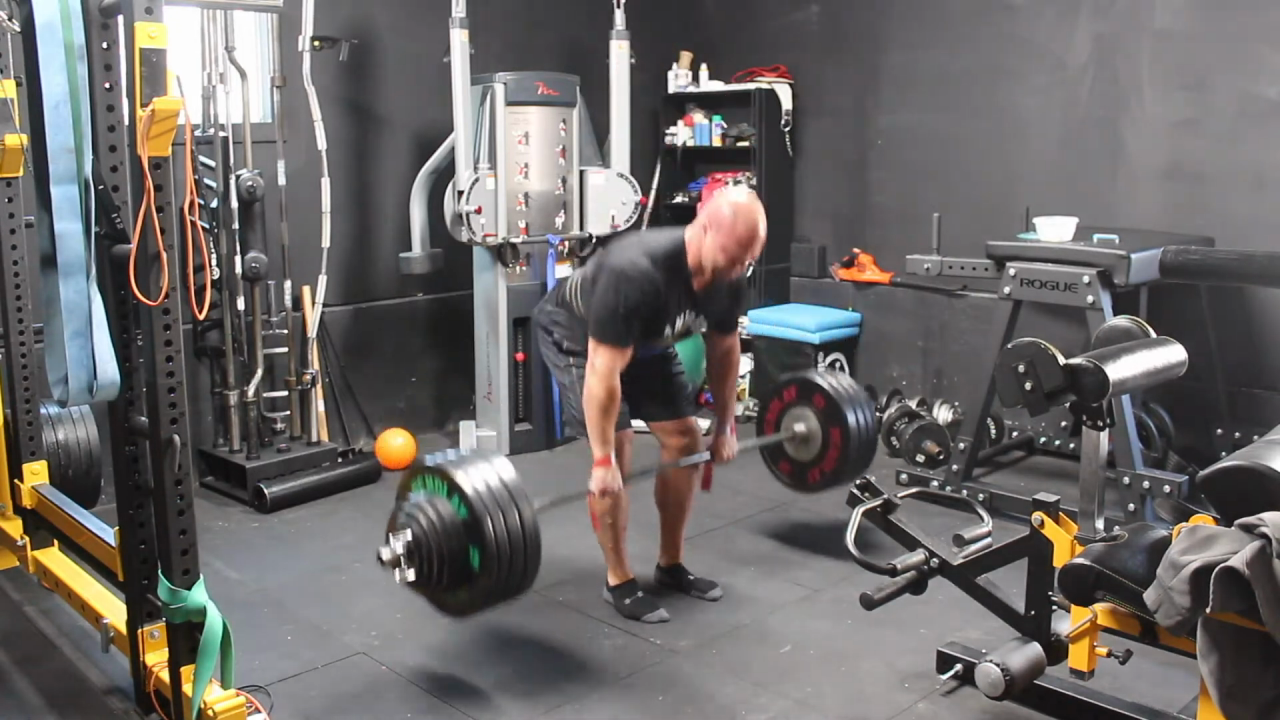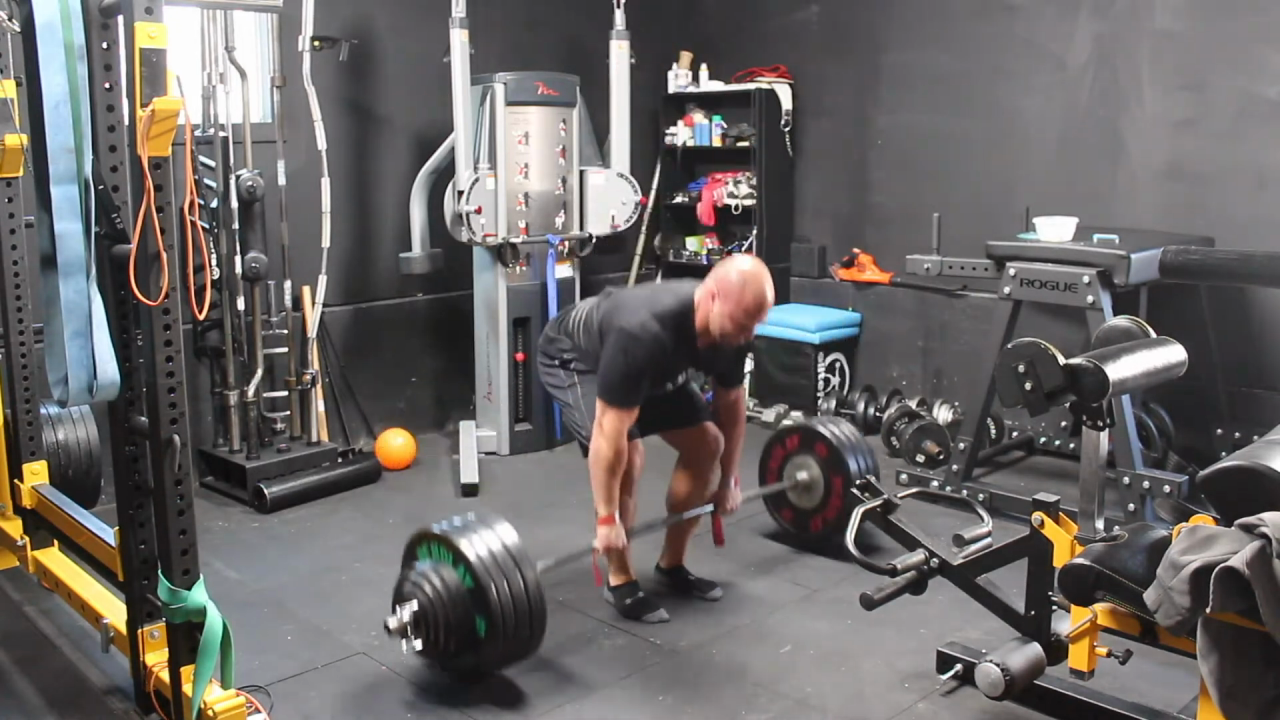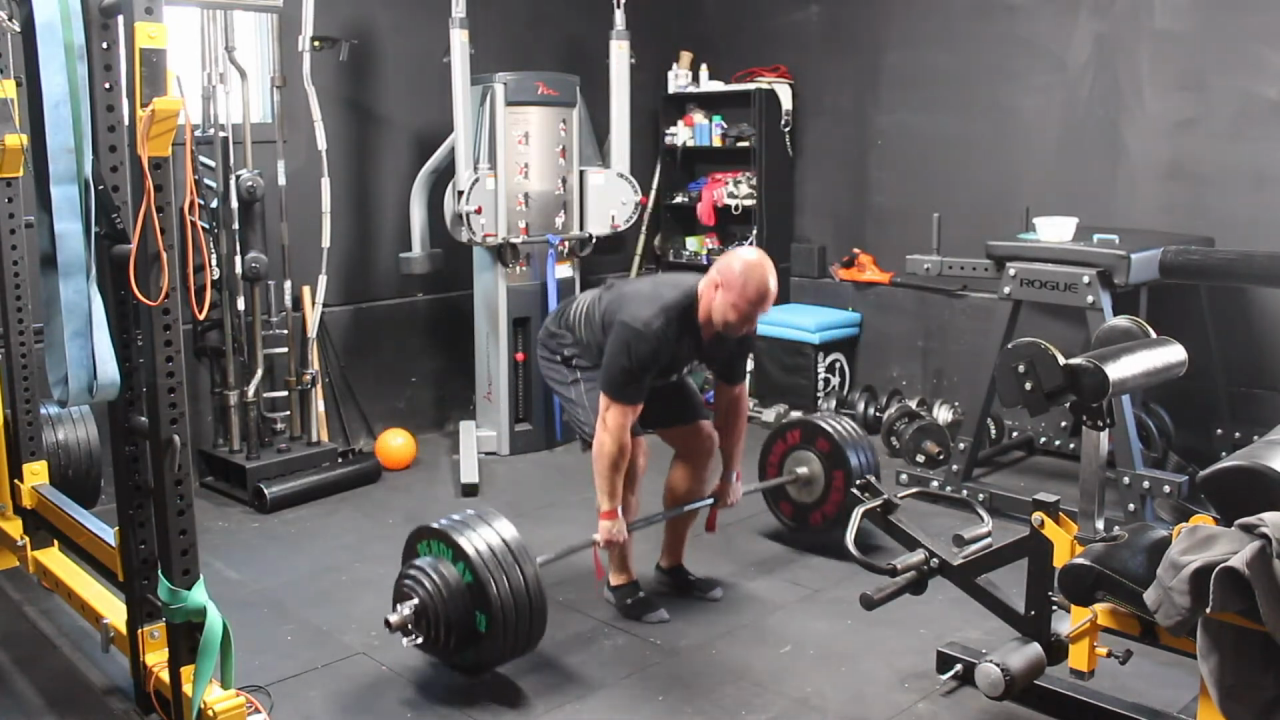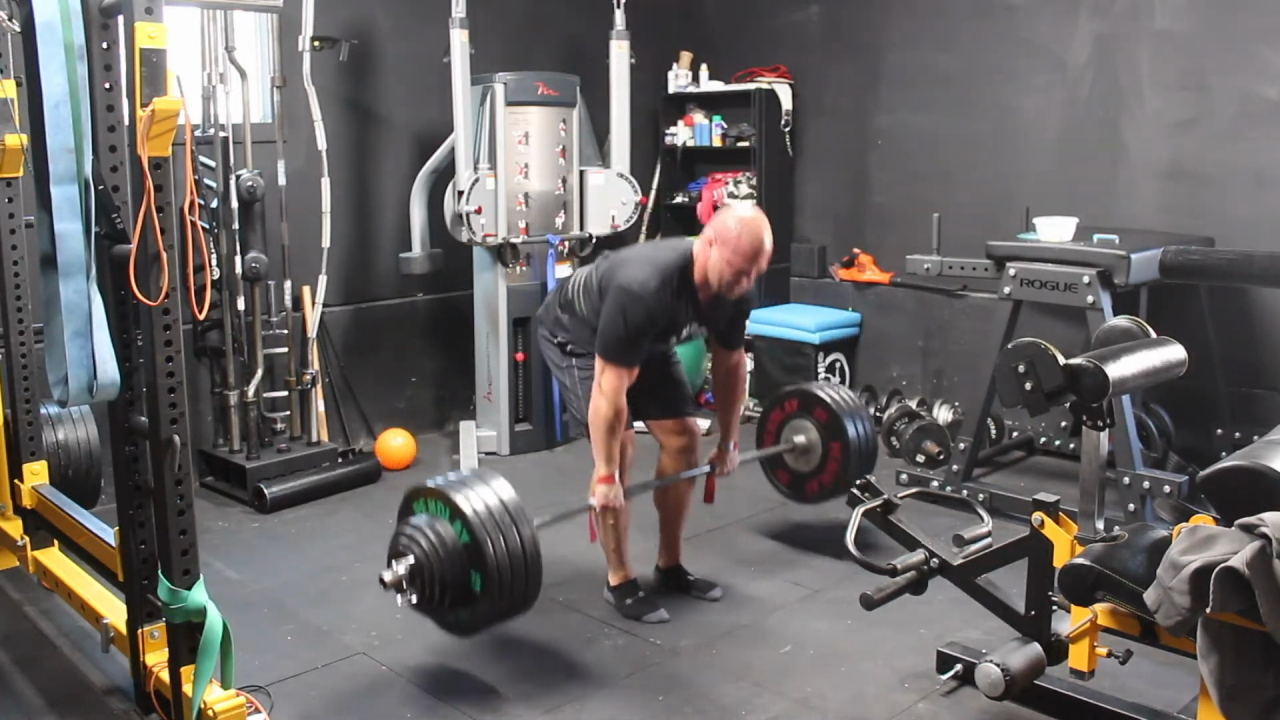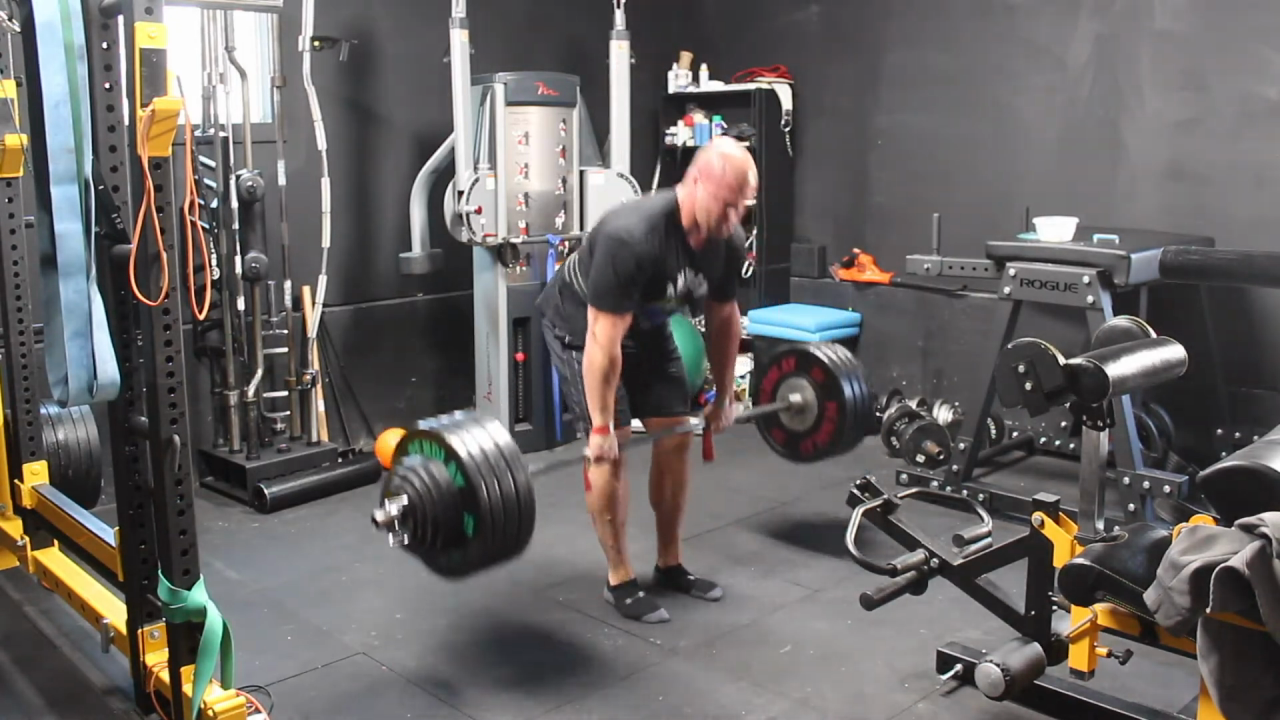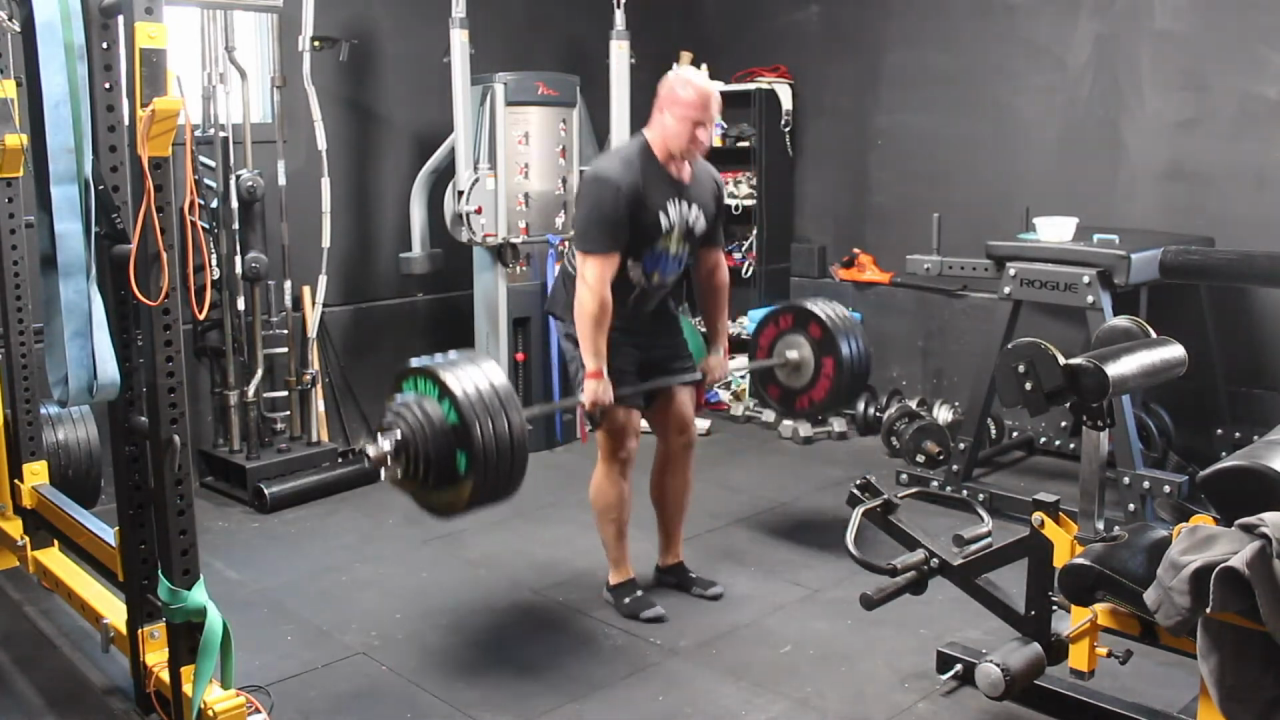
dt=0.2s
person 1, frame 1
left shoulder: (729, 278)
right shoulder: (635, 272)
left elbow: (723, 351)
right elbow: (606, 371)
left wrist: (725, 426)
right wrist: (603, 461)
left hip: (646, 341)
right hip: (575, 335)
left knee: (686, 436)
right knee: (616, 449)
left ankle: (670, 564)
right ankle: (619, 580)
person 1, frame 2
left shoulder: (732, 328)
right shoulder: (643, 331)
left elbow: (730, 404)
right elbow: (611, 432)
left wrist: (729, 480)
right wrist: (607, 519)
right hip: (575, 358)
left knee: (706, 444)
right knee: (627, 457)
left ankle: (671, 565)
right ankle: (620, 582)
person 1, frame 3
left shoulder: (735, 323)
right shoulder: (647, 326)
left elbow: (732, 398)
right elbow: (614, 427)
left wrist: (731, 476)
right wrist: (609, 515)
right hip: (576, 352)
left knee: (701, 443)
right knee: (631, 456)
left ankle: (671, 566)
right ankle: (621, 582)
person 1, frame 4
left shoulder: (734, 293)
right shoulder: (643, 288)
left elbow: (730, 365)
right elbow: (610, 392)
left wrist: (727, 443)
right wrist: (605, 480)
left hip: (647, 344)
right hip: (577, 334)
left knee: (683, 440)
right knee: (618, 453)
left ankle: (670, 567)
right ankle: (620, 582)
person 1, frame 5
left shoulder: (726, 243)
right shoulder: (631, 237)
left elbow: (724, 321)
right elbow: (604, 341)
left wrist: (724, 399)
right wrist: (599, 428)
left hip: (645, 328)
right hip: (580, 325)
left knee: (676, 440)
right knee: (612, 454)
left ankle: (670, 566)
right ankle: (619, 581)
person 1, frame 6
left shoulder: (707, 182)
right shoulder: (614, 181)
left elbow: (712, 268)
right elbow: (594, 285)
left wrist: (718, 347)
right wrist: (594, 375)
left hip: (659, 318)
right hip: (602, 325)
left knee: (680, 438)
right knee: (619, 448)
left ankle: (672, 564)
right ankle: (620, 580)
